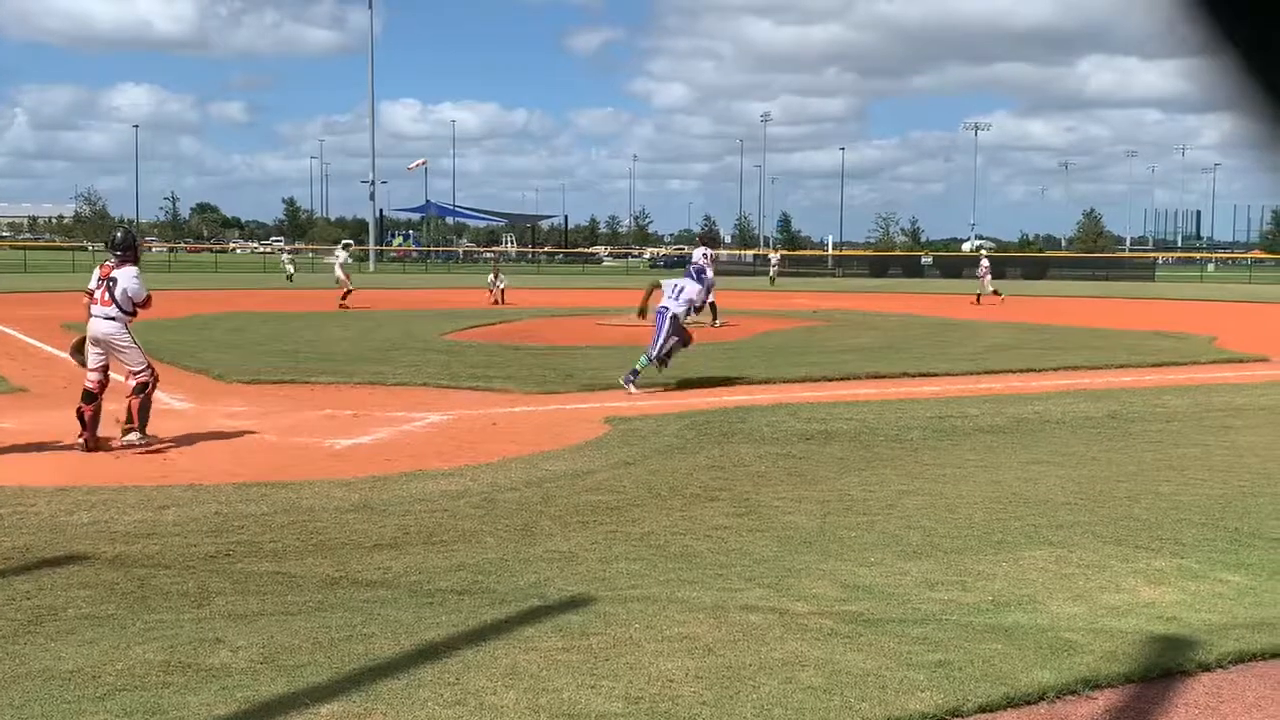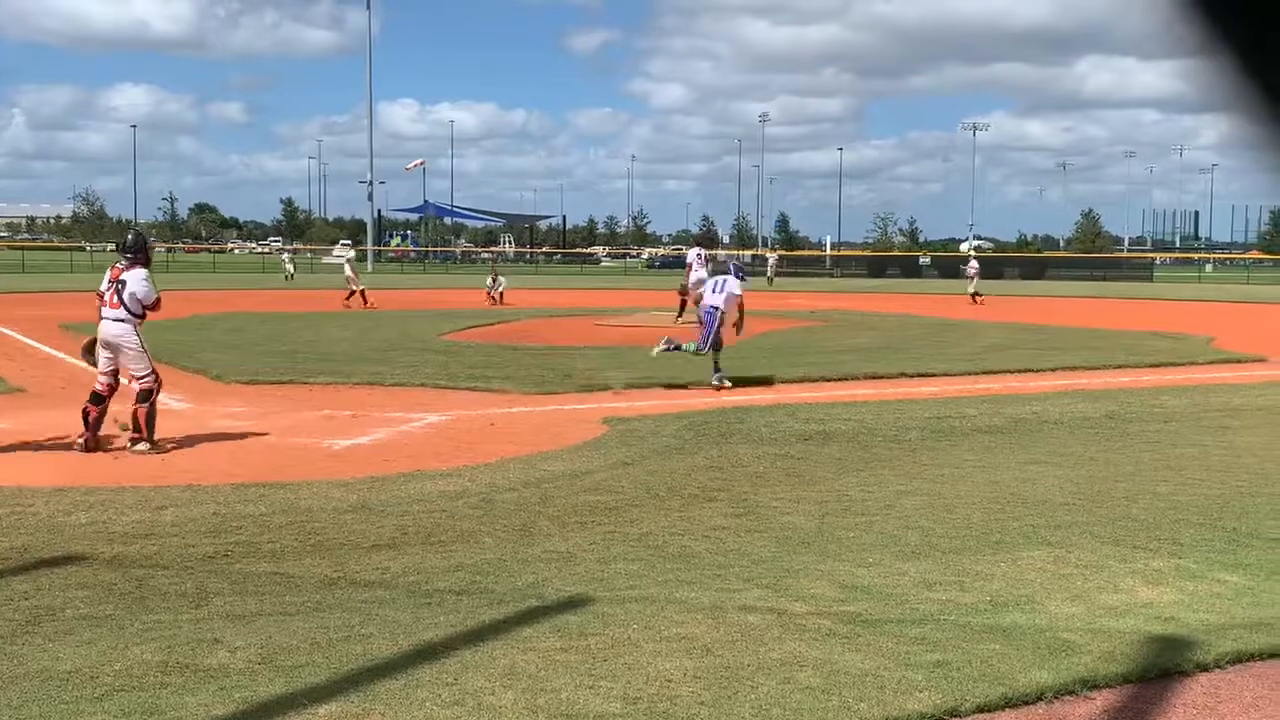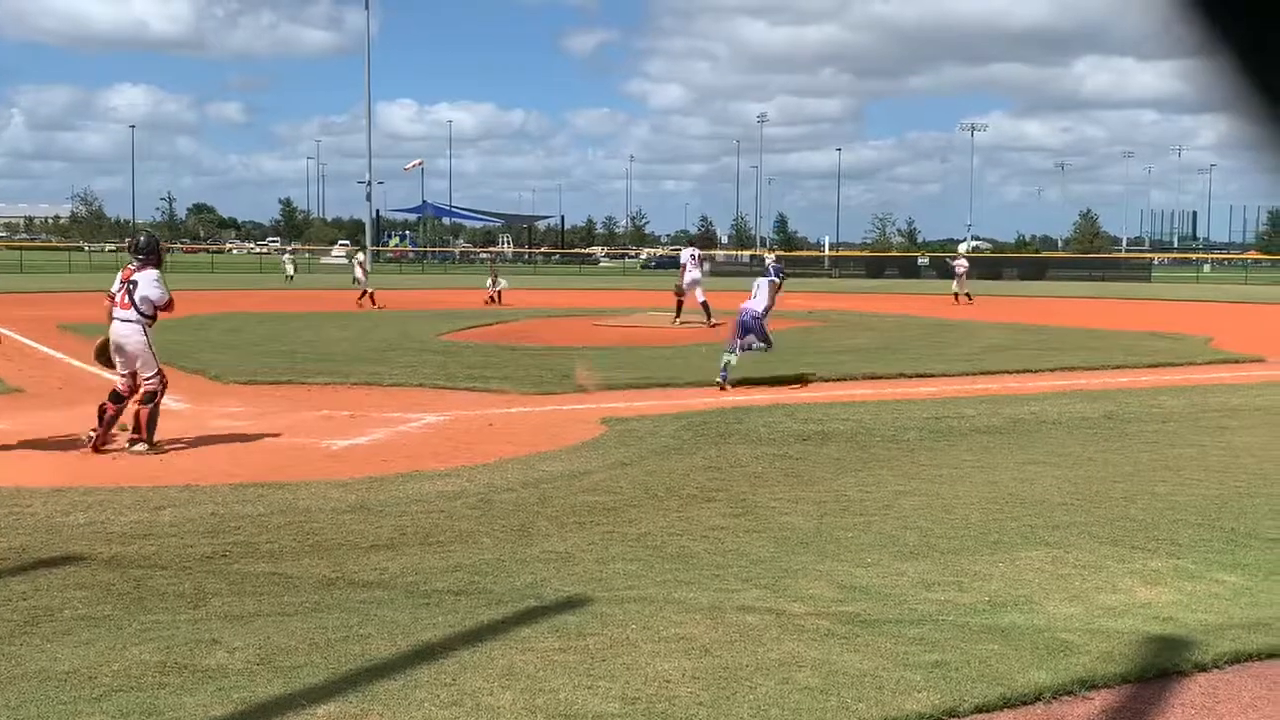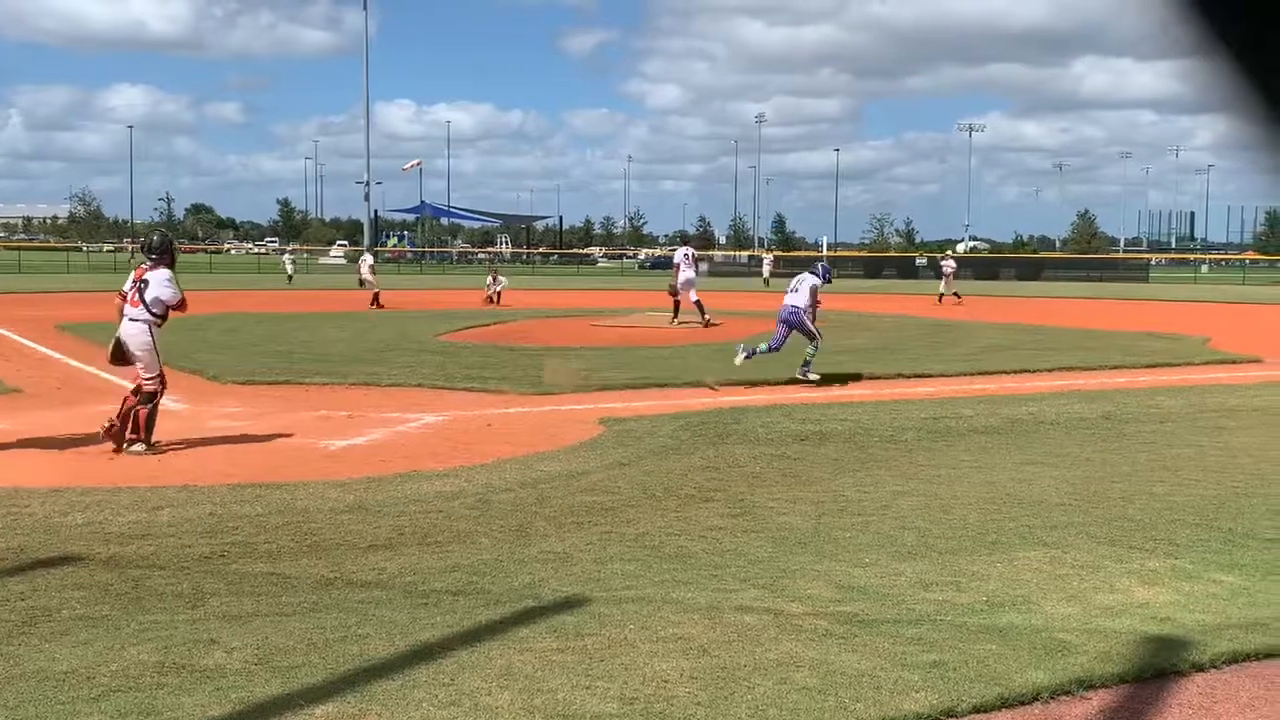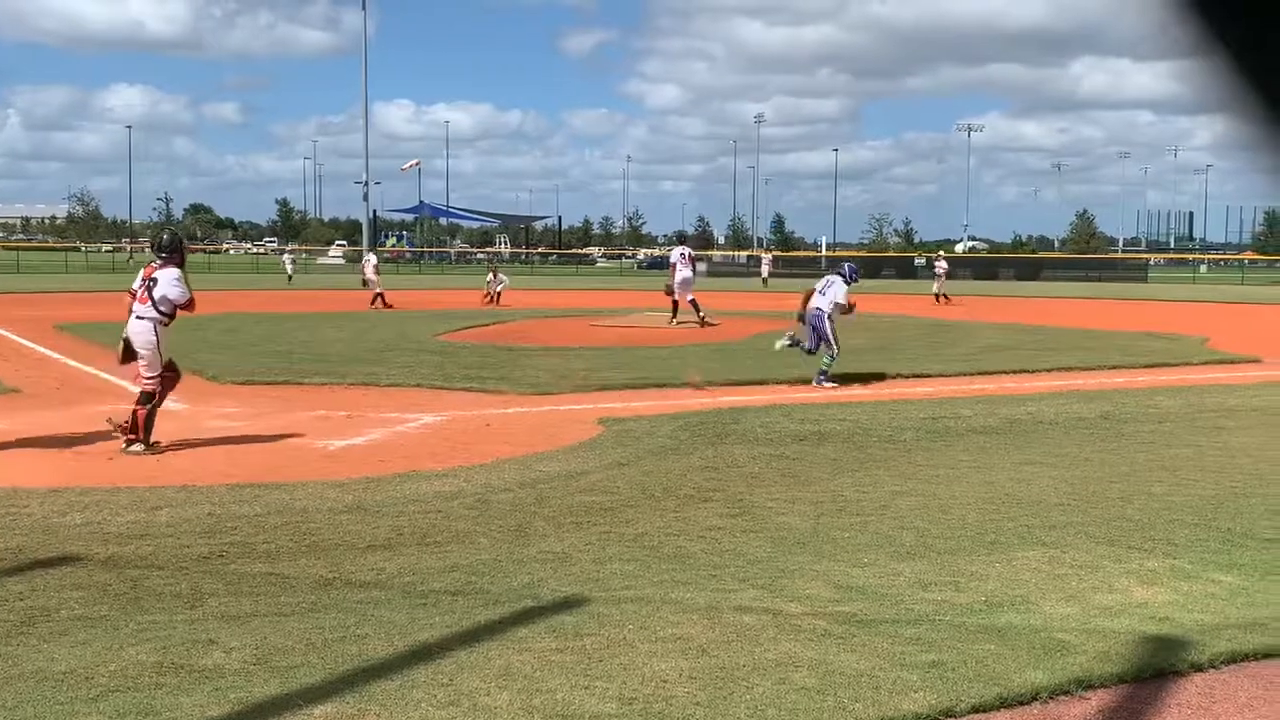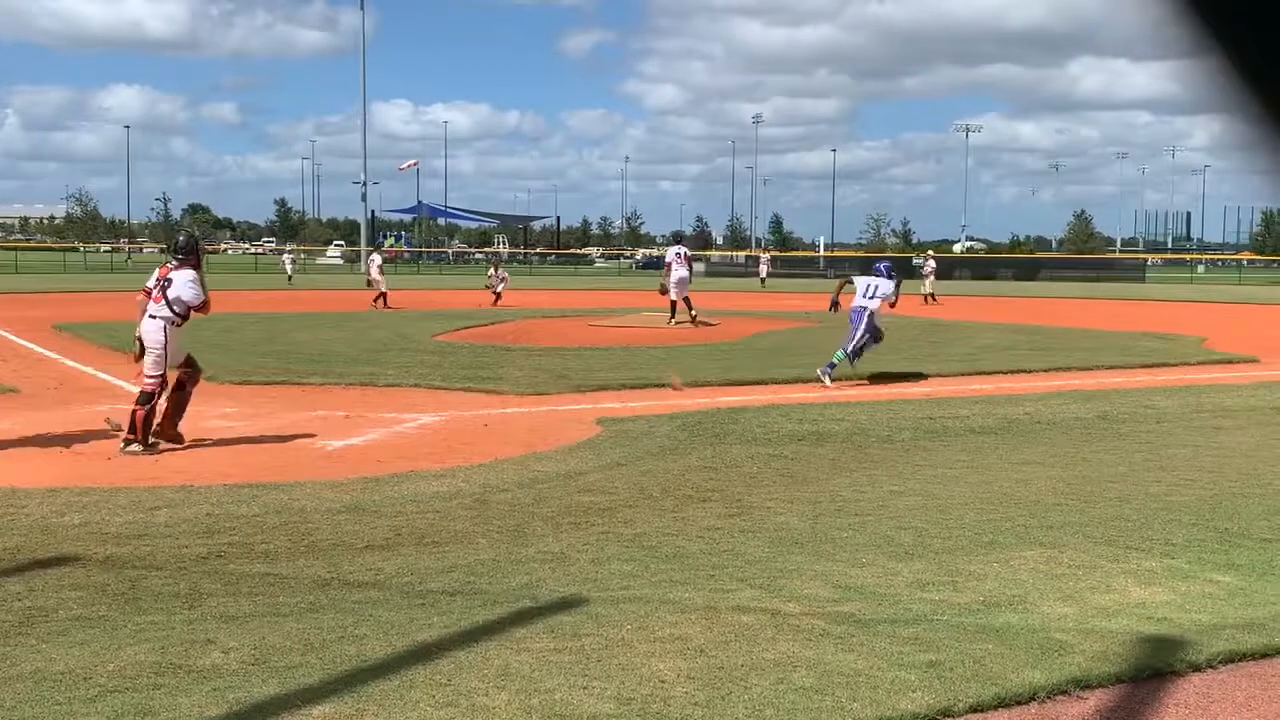
dt=0.1s
person 1, frame 1
left shoulder: (102, 268)
right shoulder: (131, 272)
left elbow: (87, 301)
right elbow: (146, 304)
left hip: (94, 326)
right hip: (115, 329)
left knee: (95, 382)
right knee: (145, 377)
left ankle: (87, 436)
right ankle: (134, 432)
person 1, frame 2
left shoulder: (113, 270)
right shoulder: (140, 274)
left elbow: (98, 302)
right elbow: (155, 306)
right wrist: (150, 280)
left hip: (105, 328)
right hip: (125, 331)
left knee: (104, 383)
right knee: (148, 382)
left ankle: (88, 437)
right ankle: (140, 439)
person 1, frame 3
left shoulder: (125, 272)
right shoulder: (152, 275)
left elbow: (108, 303)
right elbow: (168, 307)
left wrist: (112, 330)
right wrist: (162, 280)
left hip: (117, 329)
right hip: (135, 332)
left knee: (126, 385)
right knee: (153, 384)
left ankle: (98, 434)
right ankle: (139, 441)
person 1, frame 4
left shoulder: (138, 271)
right shoulder: (164, 275)
left elbow: (119, 302)
right elbow: (181, 306)
left wrist: (120, 330)
right wrist: (175, 280)
left hip: (126, 328)
right hip: (142, 331)
left knee: (145, 383)
right knee: (152, 386)
left ankle: (117, 426)
right ankle: (137, 440)
person 1, frame 5
left shoulder: (148, 269)
right shoulder: (173, 275)
left elbow: (129, 299)
right elbow: (190, 307)
left wrist: (128, 329)
right wrist: (185, 279)
left hip: (136, 326)
right hip: (150, 330)
left knee: (170, 375)
right knee: (150, 386)
left ankle: (134, 427)
right ankle: (134, 440)
person 1, frame 6
left shoulder: (163, 269)
right shoulder: (189, 276)
left elbow: (142, 298)
right elbow: (204, 309)
left wrist: (140, 327)
right wrist: (201, 280)
left hip: (149, 325)
right hip: (162, 330)
left knee: (191, 372)
right knee: (152, 384)
left ankle: (167, 427)
right ankle: (133, 440)
